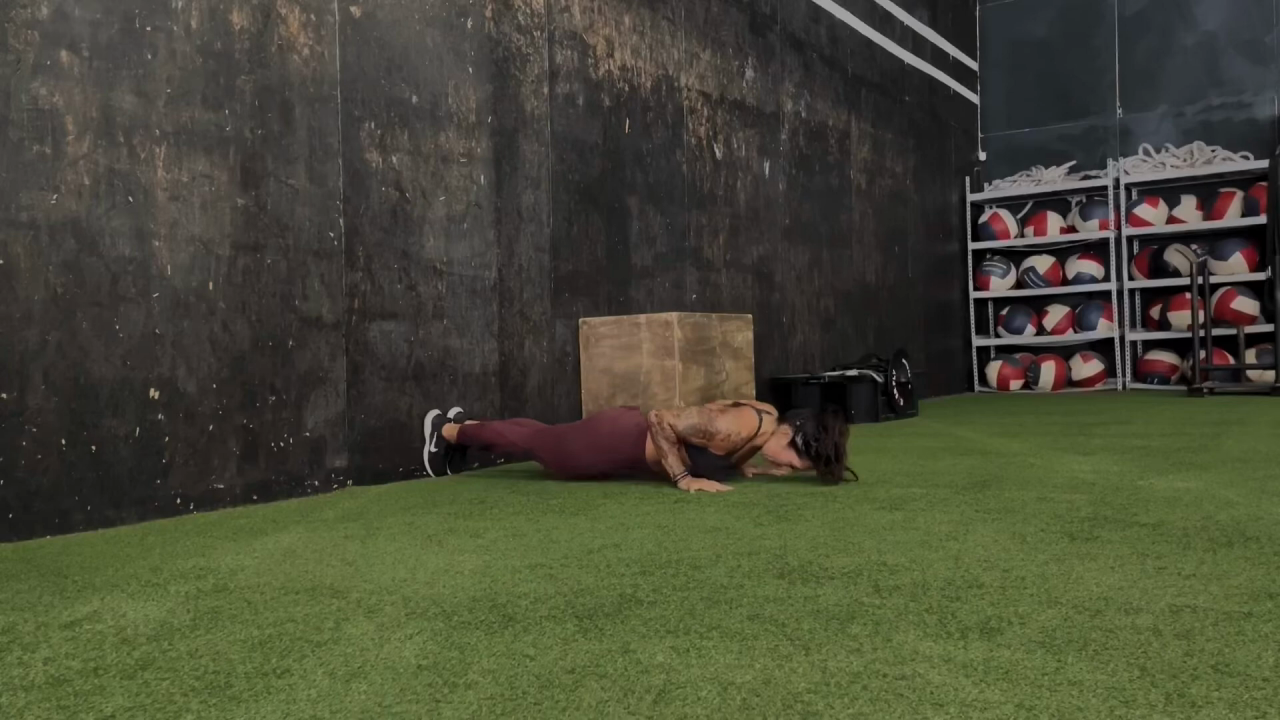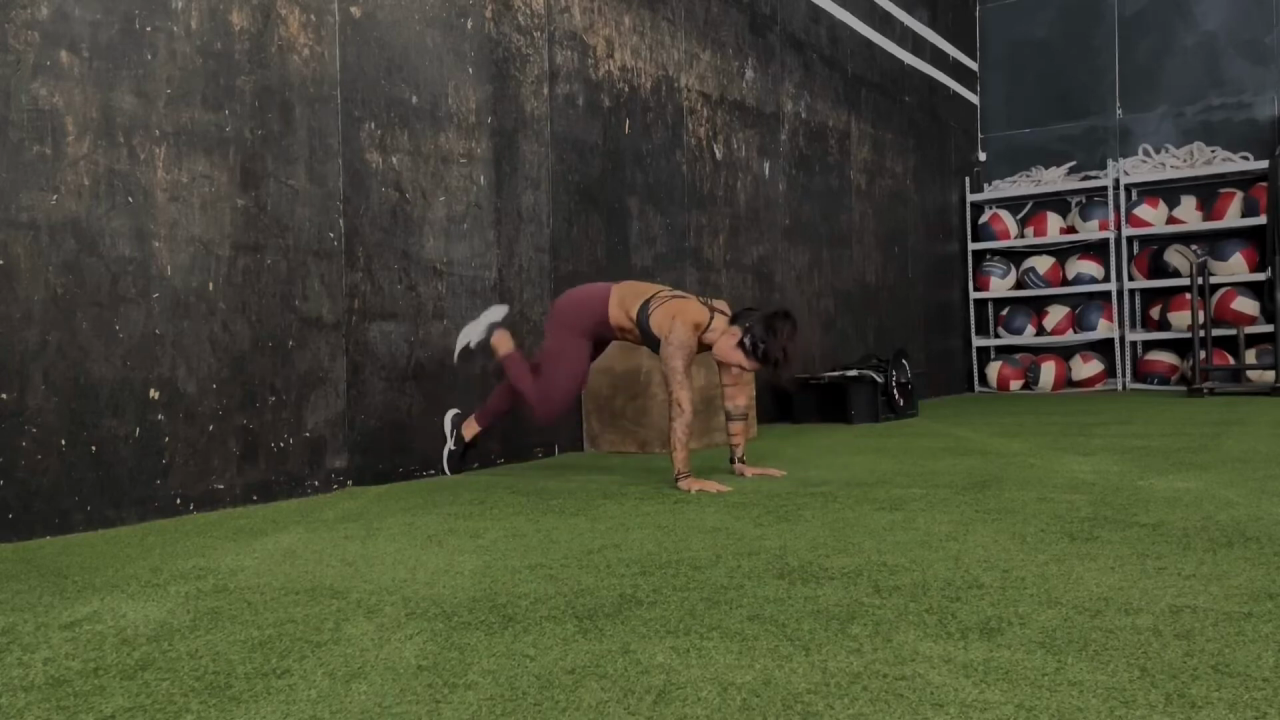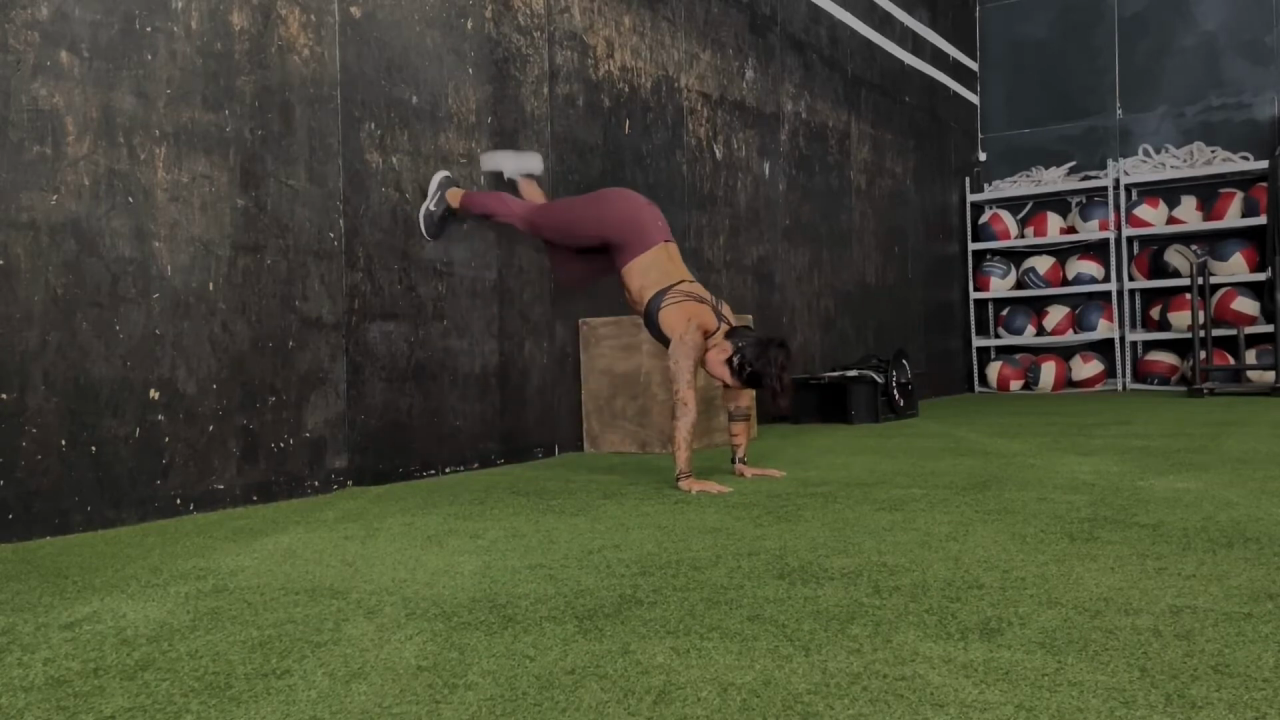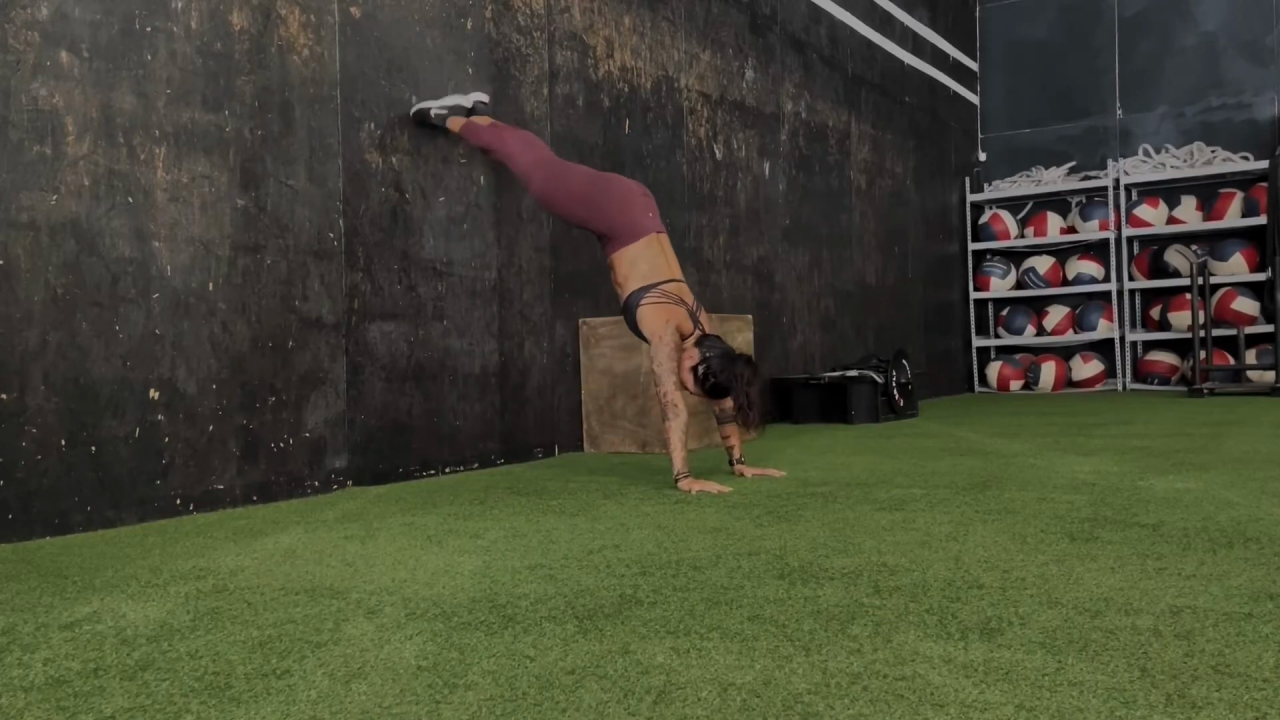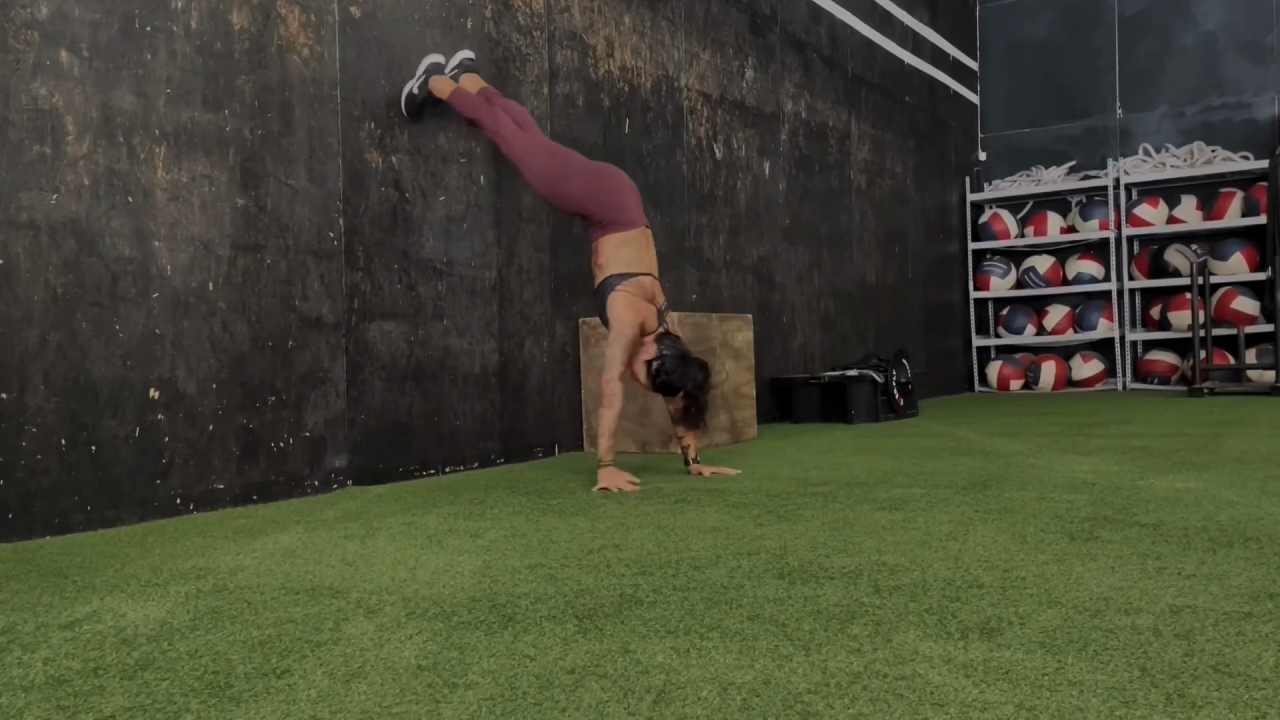
dt=1s
person 1, frame 1
left shoulder: (766, 417)
right shoulder: (738, 429)
right elbow: (661, 417)
left wrist: (738, 464)
right wrist: (683, 478)
left hip: (638, 431)
right hip: (621, 442)
left knee: (543, 436)
right knee: (530, 441)
left ankle: (463, 423)
right ankle: (447, 428)
person 1, frame 2
left shoulder: (730, 328)
right shoulder: (685, 327)
left elbow: (736, 395)
right elbow: (680, 402)
left wrist: (739, 460)
right wrist: (683, 476)
left hip: (603, 320)
right hip: (580, 312)
left knee: (536, 380)
right knee: (545, 409)
left ankle: (465, 429)
right ankle: (495, 335)
person 1, frame 3
left shoulder: (729, 329)
right shoulder: (692, 332)
left elbow: (738, 399)
right elbow: (684, 405)
left wrist: (741, 461)
right wrist: (685, 477)
left hip: (641, 225)
right hip: (620, 218)
left knee: (570, 271)
right knee: (524, 220)
left ankle: (523, 176)
right ankle: (449, 195)
person 1, frame 4
left shoulder: (704, 331)
right shoulder: (667, 329)
left elbow: (724, 401)
right elbow: (672, 404)
left wrist: (739, 462)
right wrist: (684, 476)
left hip: (634, 202)
right hip: (614, 209)
left knee: (548, 164)
right knee: (525, 161)
left ankle: (478, 116)
right ankle: (454, 117)
person 1, frame 5
left shoulder: (665, 330)
right shoulder: (632, 319)
left elbow: (678, 400)
right elbow: (611, 394)
left wrist: (693, 461)
right wrist: (605, 466)
left hip: (613, 202)
right hip: (604, 199)
left knee: (537, 144)
right knee: (514, 139)
left ankle: (468, 78)
right ankle: (435, 82)
